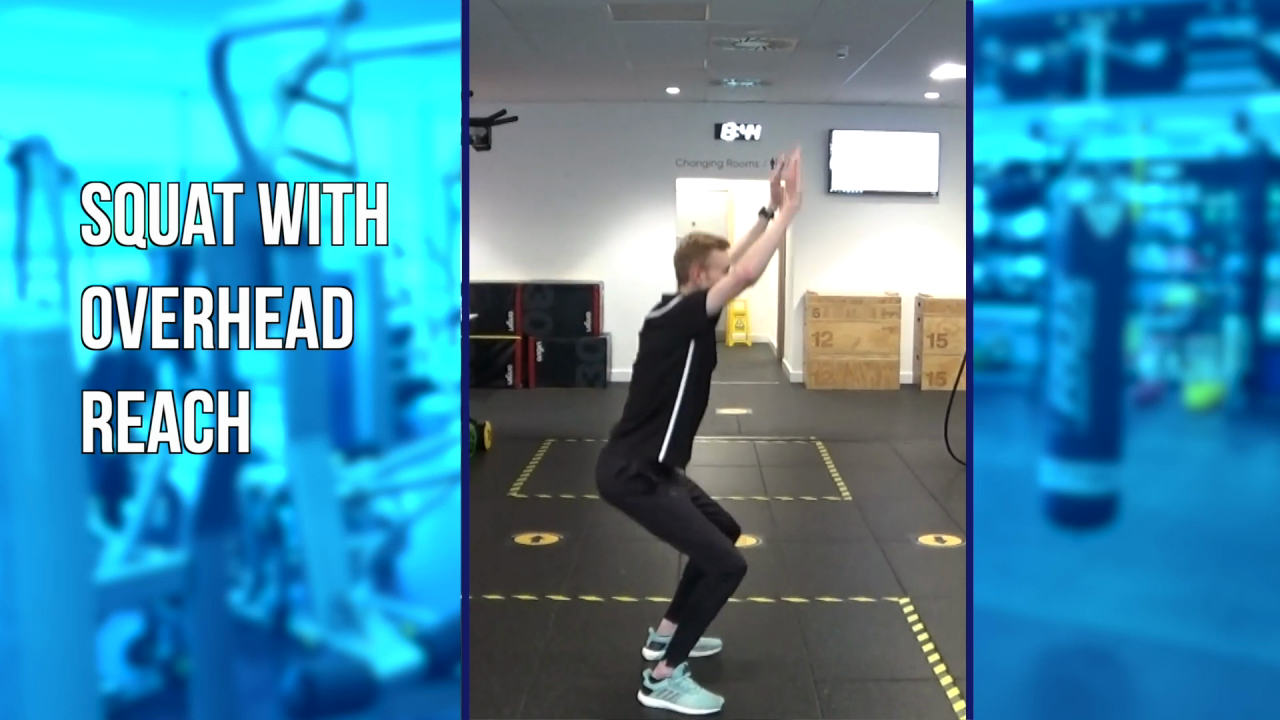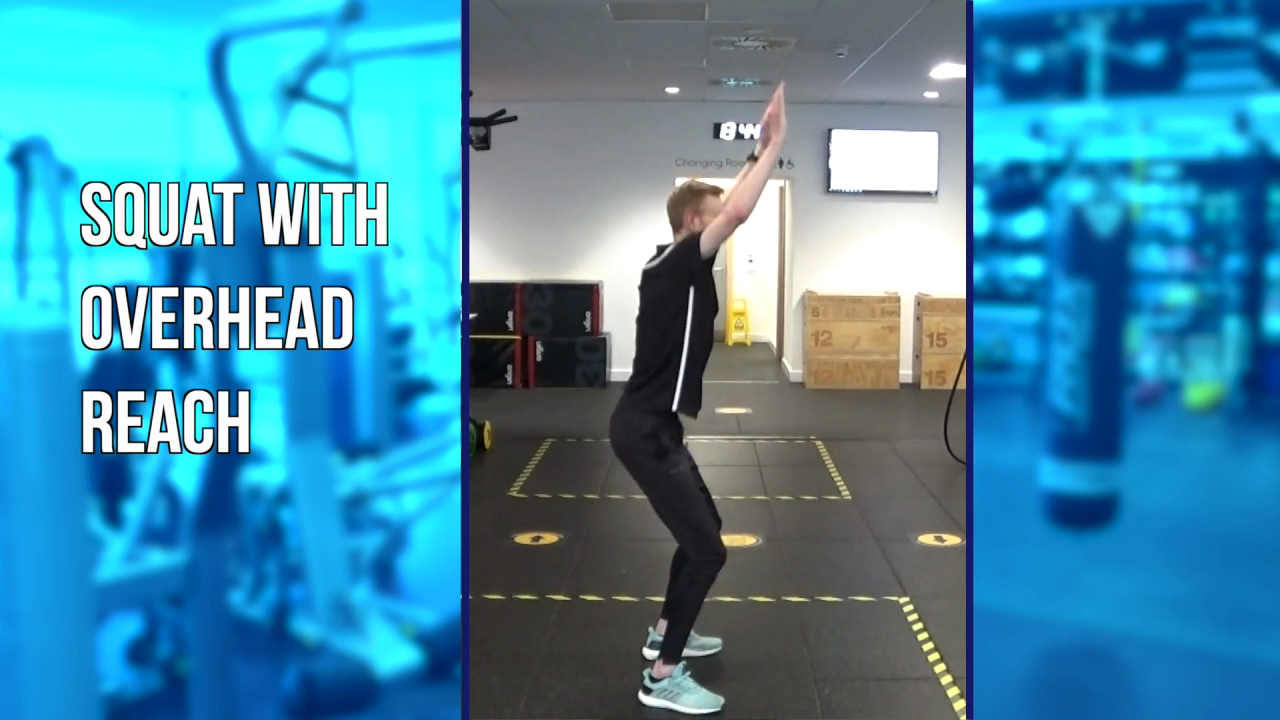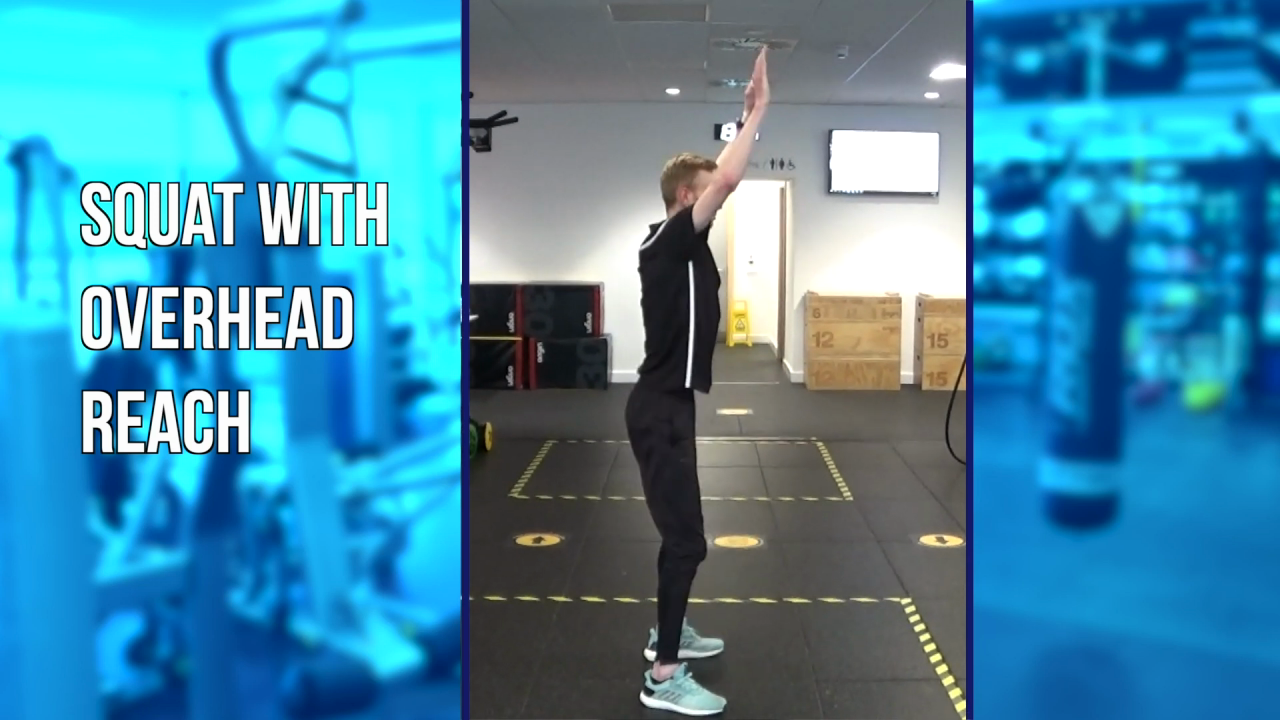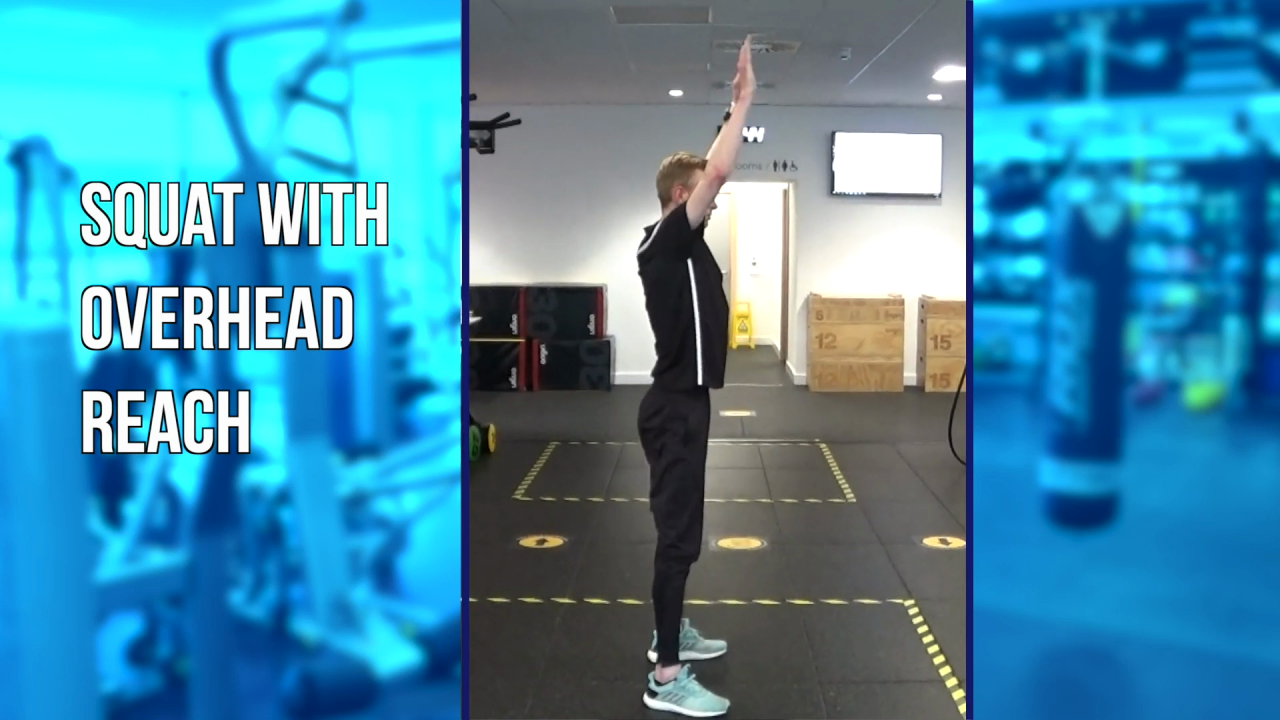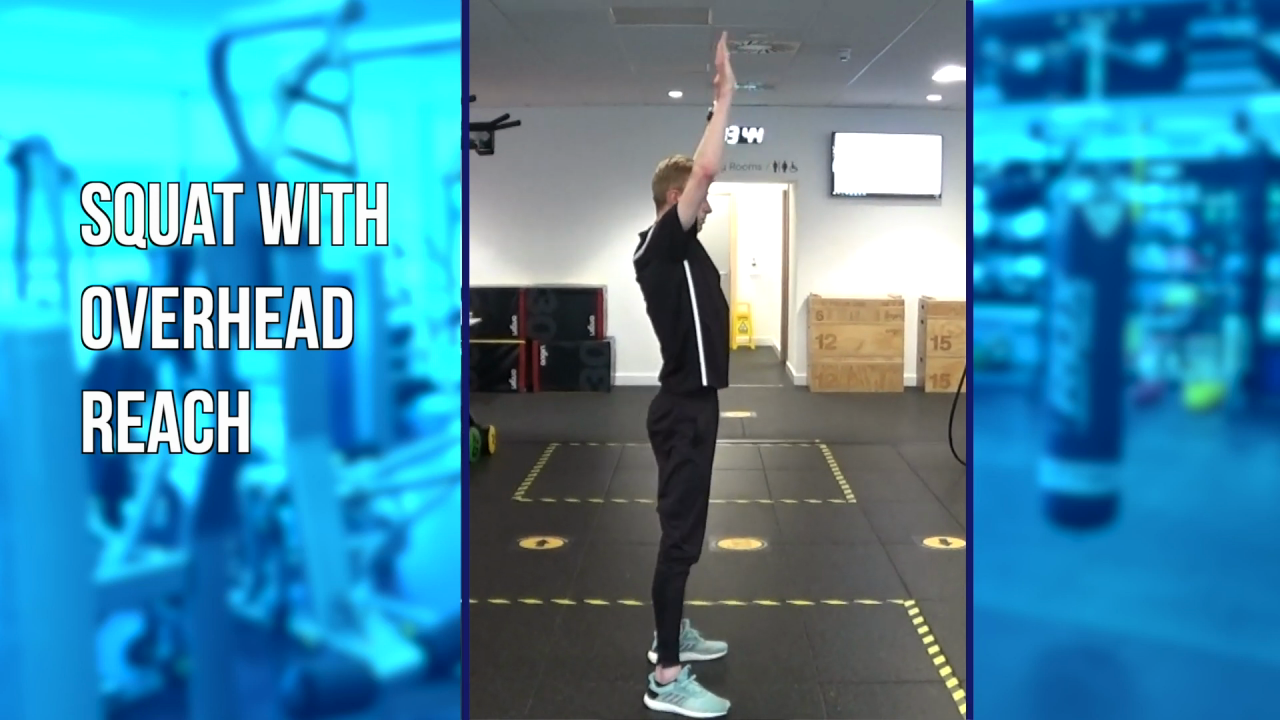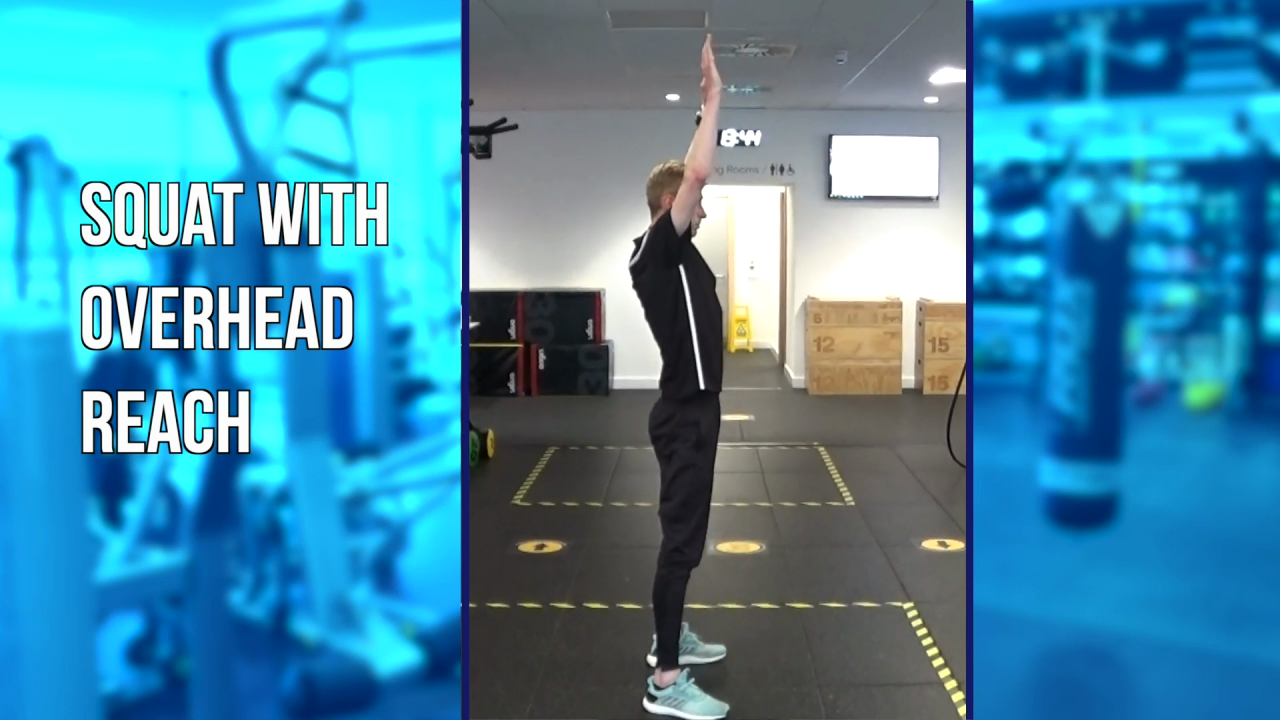
dt=0.2s
person 1, frame 1
left shoulder: (683, 314)
right shoulder: (677, 317)
left elbow: (736, 264)
right elbow: (746, 273)
left wrist: (769, 210)
right wrist: (787, 211)
left hip: (651, 466)
right hip: (633, 473)
left knee: (723, 532)
right knee: (726, 564)
left ankle: (667, 629)
person 1, frame 2
left shoulder: (680, 267)
right shoulder: (674, 265)
left elbow: (727, 208)
right elbow: (737, 214)
left wrist: (760, 153)
right wrist: (772, 149)
left hip: (656, 426)
right hip: (647, 431)
left knee: (701, 529)
right knee: (705, 547)
left ankle: (666, 629)
person 1, frame 3
left shoulder: (673, 243)
right shoulder: (671, 240)
left elbow: (719, 178)
right elbow: (728, 180)
left wrist: (749, 119)
right wrist: (756, 115)
left hip: (666, 406)
right hip: (661, 412)
left knee: (683, 533)
right knee: (686, 541)
left ankle: (668, 631)
person 1, frame 4
left shoulder: (674, 243)
right shoulder: (669, 240)
left elbow: (712, 171)
right elbow: (720, 172)
left wrist: (737, 111)
right wrist: (743, 104)
left hip: (679, 404)
right hip: (676, 409)
left knee: (682, 532)
right knee: (678, 538)
left ankle: (671, 632)
person 1, frame 5
left shoulder: (674, 248)
right shoulder: (662, 246)
left elbow: (700, 171)
right elbow: (706, 170)
left wrist: (720, 105)
right wrist: (724, 101)
left hip: (687, 405)
right hip: (685, 410)
left knee: (683, 532)
right knee: (680, 538)
left ankle: (671, 635)
person 1, frame 6
left shoulder: (671, 253)
right shoulder: (658, 250)
left elbow: (691, 176)
right elbow: (696, 173)
left wrist: (710, 107)
right wrist: (711, 101)
left hip: (690, 408)
right hip: (686, 414)
left knee: (684, 535)
right knee: (681, 541)
left ankle: (670, 636)
